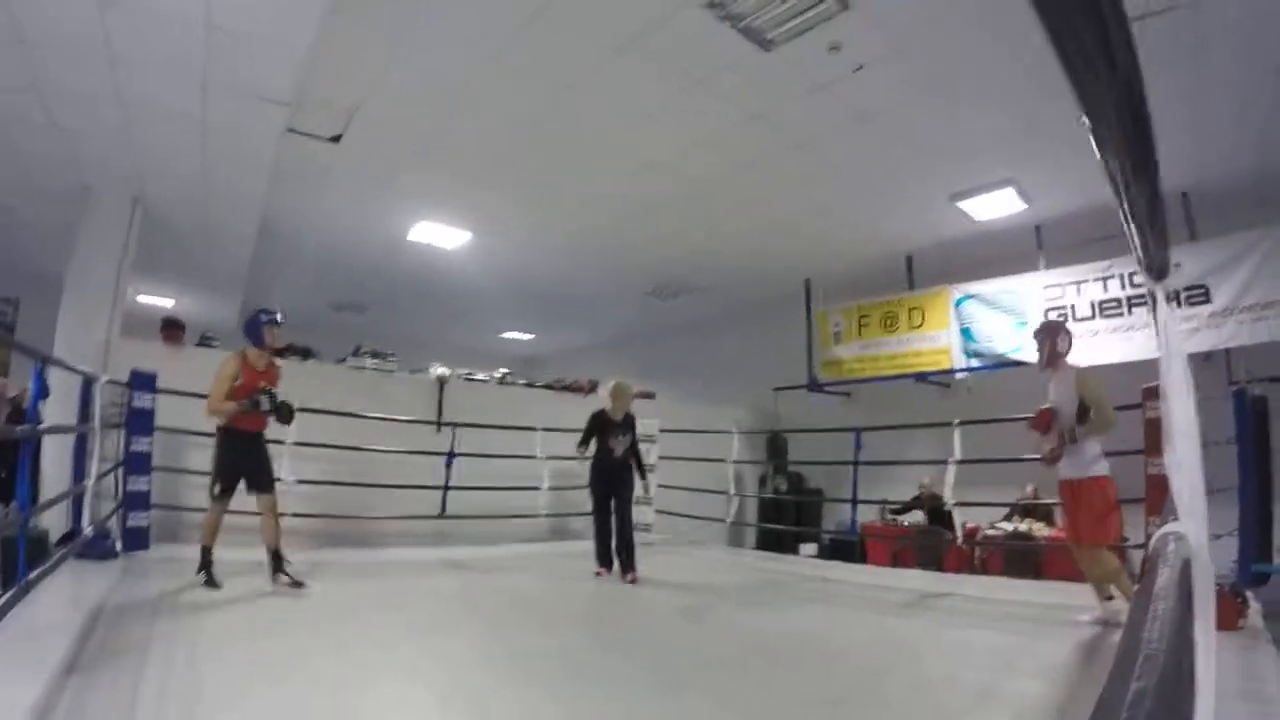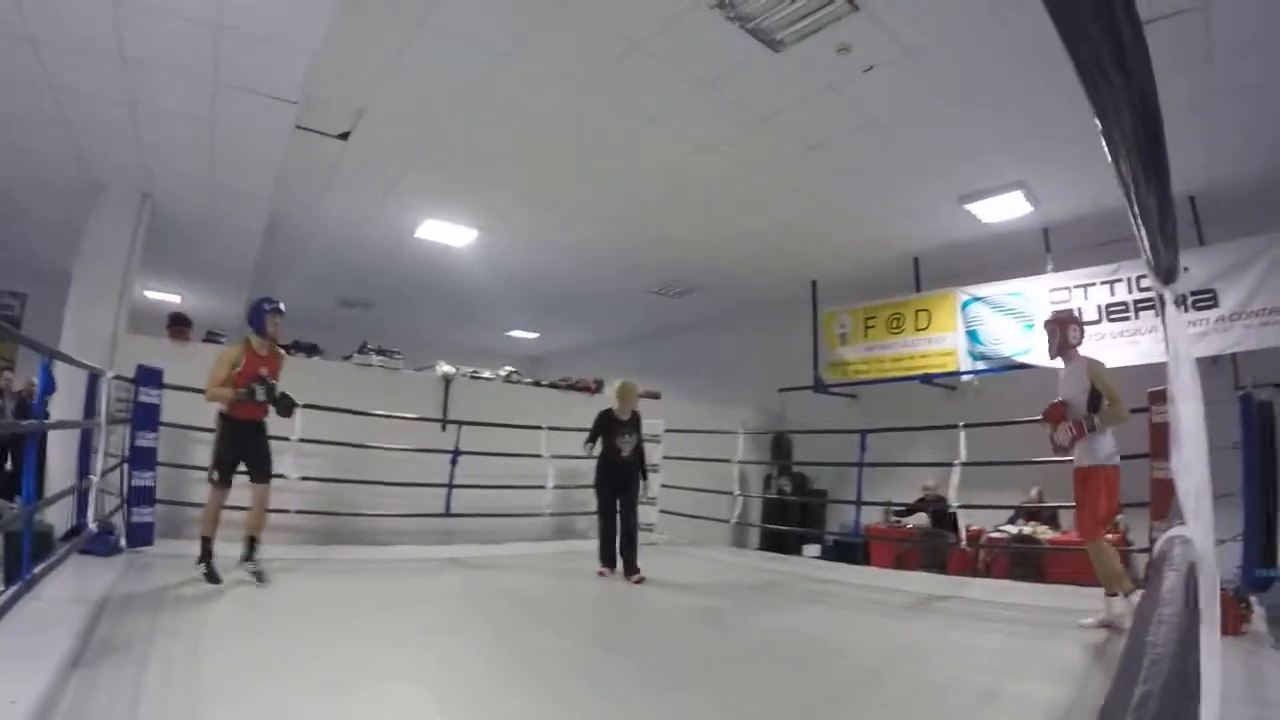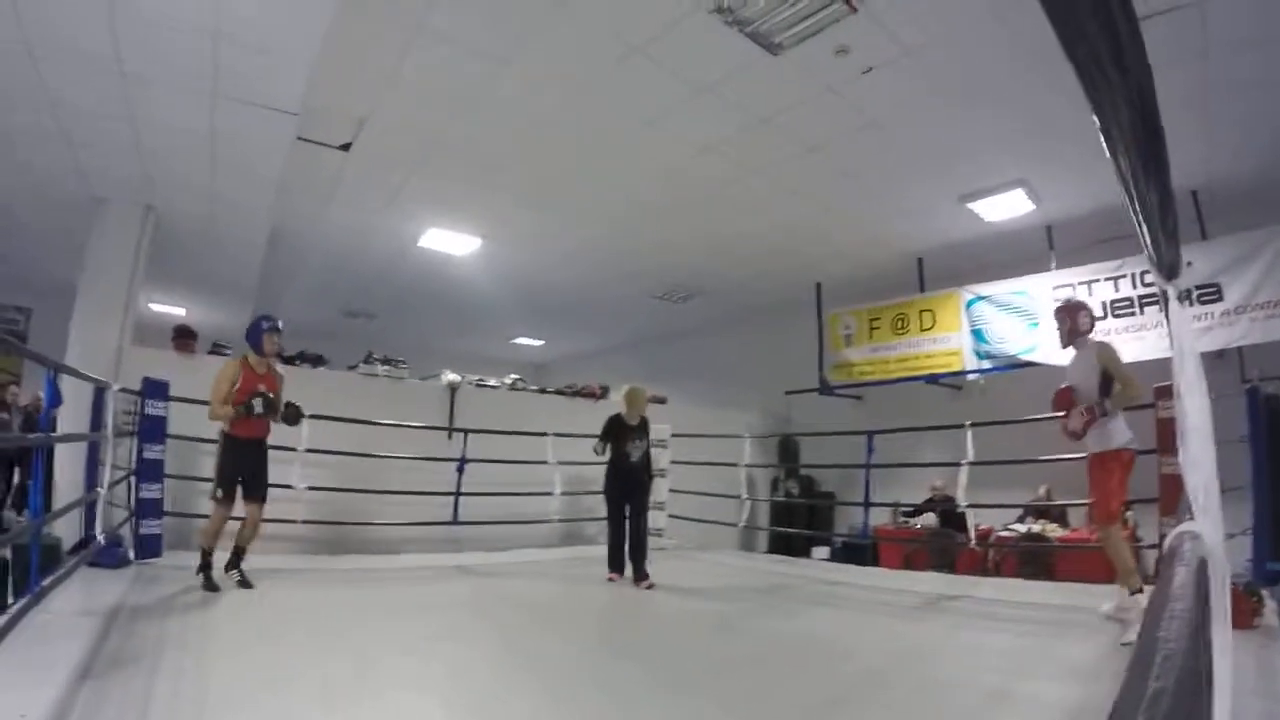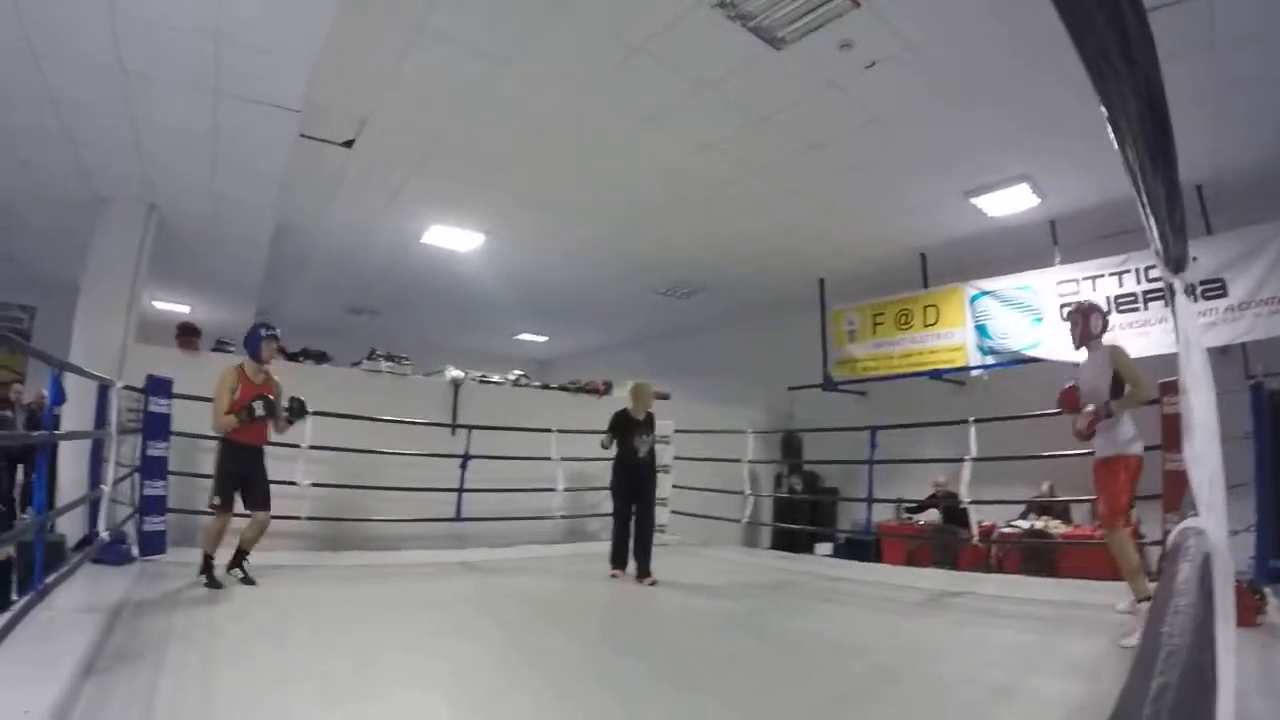
dt=0.1s
person 1, frame 1
left shoulder: (1079, 377)
right shoulder: (1053, 382)
left elbow: (1108, 420)
left wrist: (1067, 438)
right wrist: (1047, 431)
left hip: (1090, 473)
right hip: (1070, 475)
left knee: (1095, 550)
right knee: (1080, 548)
right ankle: (1108, 607)
person 1, frame 2
left shoulder: (1091, 368)
right shoulder: (1065, 373)
left elbow: (1121, 410)
left wrist: (1081, 427)
right wrist: (1058, 427)
left hip: (1100, 461)
right hip: (1083, 461)
left knee: (1094, 537)
right knee: (1090, 536)
left ankle: (1129, 605)
right ankle: (1113, 607)
person 1, frame 3
left shoulder: (1100, 351)
right shoulder: (1074, 363)
left elbow: (1135, 390)
left wrist: (1094, 411)
right wrist: (1073, 416)
left hip: (1114, 447)
right hip: (1097, 449)
left knee: (1108, 527)
right knee: (1105, 526)
left ankle: (1141, 606)
right ankle: (1127, 598)
person 1, frame 4
left shoulder: (1113, 354)
right shoulder: (1085, 367)
left elbow: (1143, 391)
left wrist: (1101, 411)
right wrist: (1079, 410)
left hip: (1123, 452)
right hip: (1104, 452)
left knee: (1113, 530)
right knee: (1116, 527)
left ankle: (1149, 614)
right ankle: (1142, 593)
person 2, frame 1
left shoulder: (275, 368)
right shoulder: (235, 364)
right elbow: (213, 407)
left wrist: (277, 409)
right wrist: (248, 405)
left hip: (256, 440)
right hip: (230, 439)
left knee: (269, 504)
right knee: (218, 507)
left ankle: (278, 568)
right ankle: (204, 566)
person 2, frame 2
left shoulder: (279, 357)
right shoulder: (236, 351)
right elbow: (211, 392)
left wrist: (279, 400)
right wrist: (246, 392)
left hip: (257, 429)
right hip: (232, 427)
left knee: (262, 496)
right knee: (219, 495)
left ankle: (250, 556)
right ankle: (206, 558)
person 2, frame 3
left shoulder: (276, 376)
right shoulder: (234, 368)
right elbow: (214, 412)
left wrist: (283, 412)
right wrist: (244, 409)
left hip: (258, 447)
right hip: (233, 444)
left knee: (255, 514)
right knee: (222, 511)
left ankle: (234, 564)
right ankle: (205, 568)
person 2, frame 4
left shoulder: (274, 384)
right shoulder: (232, 377)
left elbow: (277, 428)
right elbow: (218, 425)
left wrist: (290, 416)
right wrist: (248, 413)
left hip: (255, 454)
right hip: (230, 452)
left knee: (261, 518)
right knee: (222, 517)
left ankle: (237, 563)
right ankle: (206, 568)
person 3, frame 1
left shoulder: (630, 419)
right shoulder: (598, 418)
left elbow: (634, 448)
right elbow: (585, 441)
left wrist: (643, 475)
right wrist: (581, 450)
left hip: (624, 474)
right hip: (601, 473)
left knee: (624, 519)
right knee: (602, 518)
left ankle: (628, 568)
right ankle: (604, 563)
person 3, frame 2
left shoulder: (636, 417)
right shoulder: (605, 417)
left elbow: (639, 447)
right elbow: (591, 439)
left wrist: (644, 475)
right wrist: (588, 447)
left hip: (629, 474)
right hip: (607, 473)
left knee: (629, 520)
right knee: (607, 518)
left ankle: (631, 568)
right ankle: (607, 563)
person 3, frame 3
left shoulder: (644, 423)
right shoulder: (614, 422)
right elbow: (601, 445)
left wrist: (649, 479)
right wrist: (599, 449)
left hip: (639, 480)
right hip: (616, 478)
left knee: (639, 525)
right knee: (616, 524)
left ankle: (640, 574)
right ankle: (616, 568)
person 3, frame 4
left shoulder: (650, 418)
right shoulder: (620, 417)
right elbow: (608, 441)
left wrist: (653, 474)
right wrist: (605, 442)
left hip: (645, 475)
right hip: (623, 474)
left knee: (646, 522)
right knee: (622, 520)
left ankle: (644, 571)
right ankle: (618, 564)
